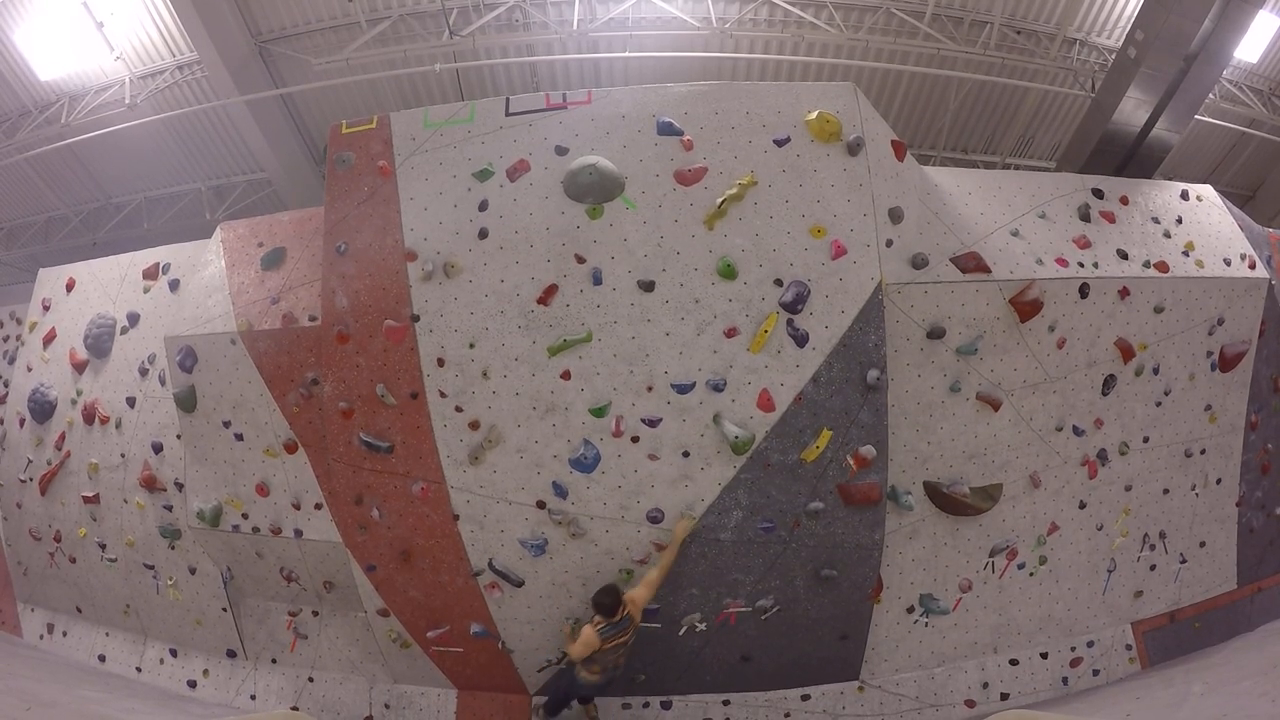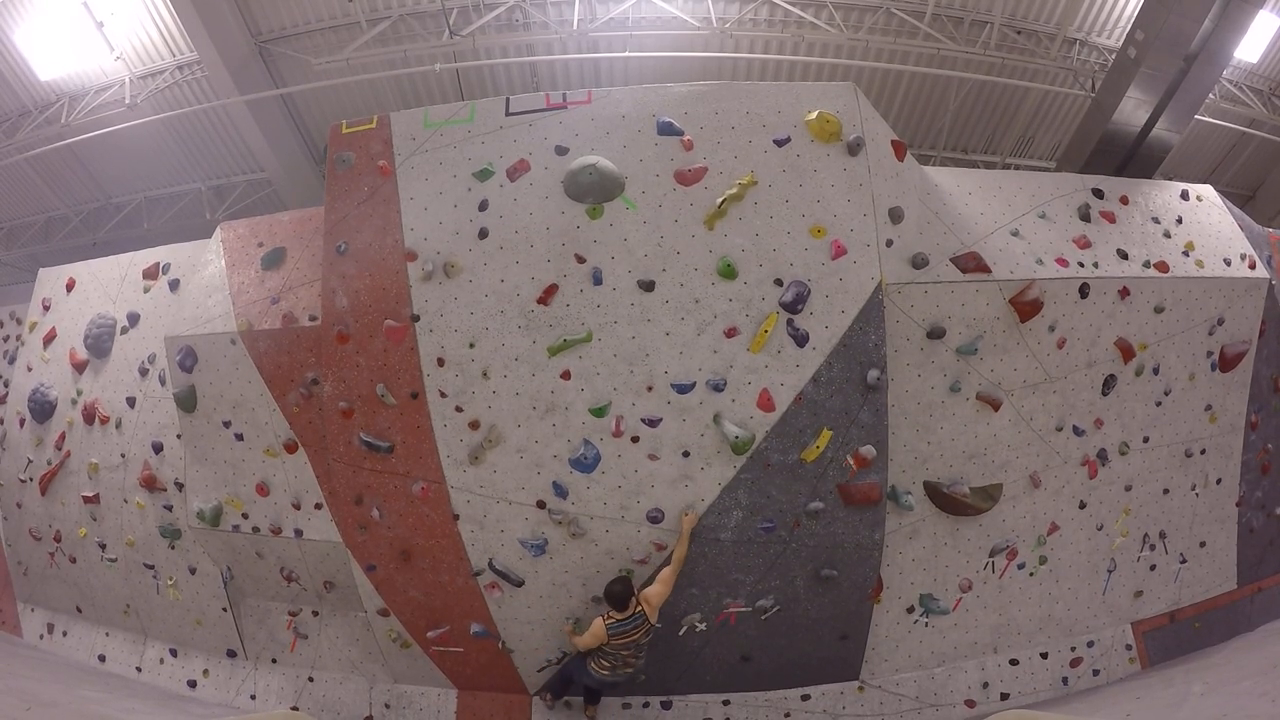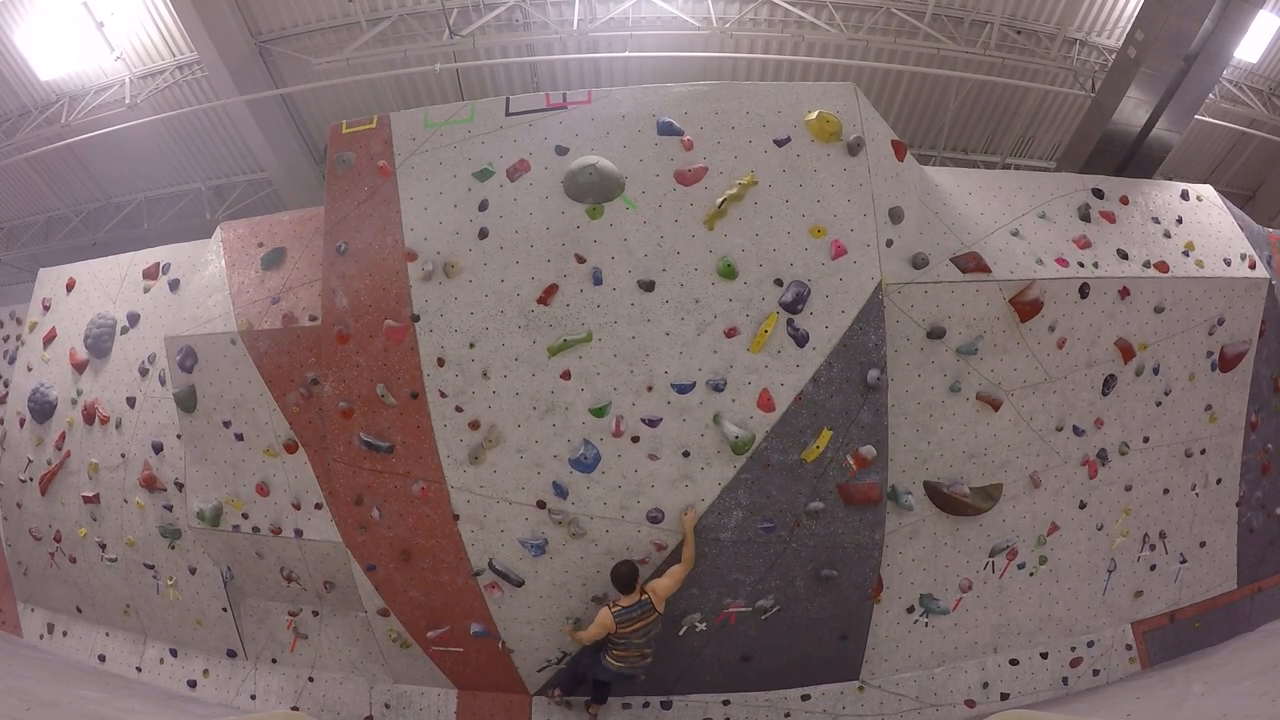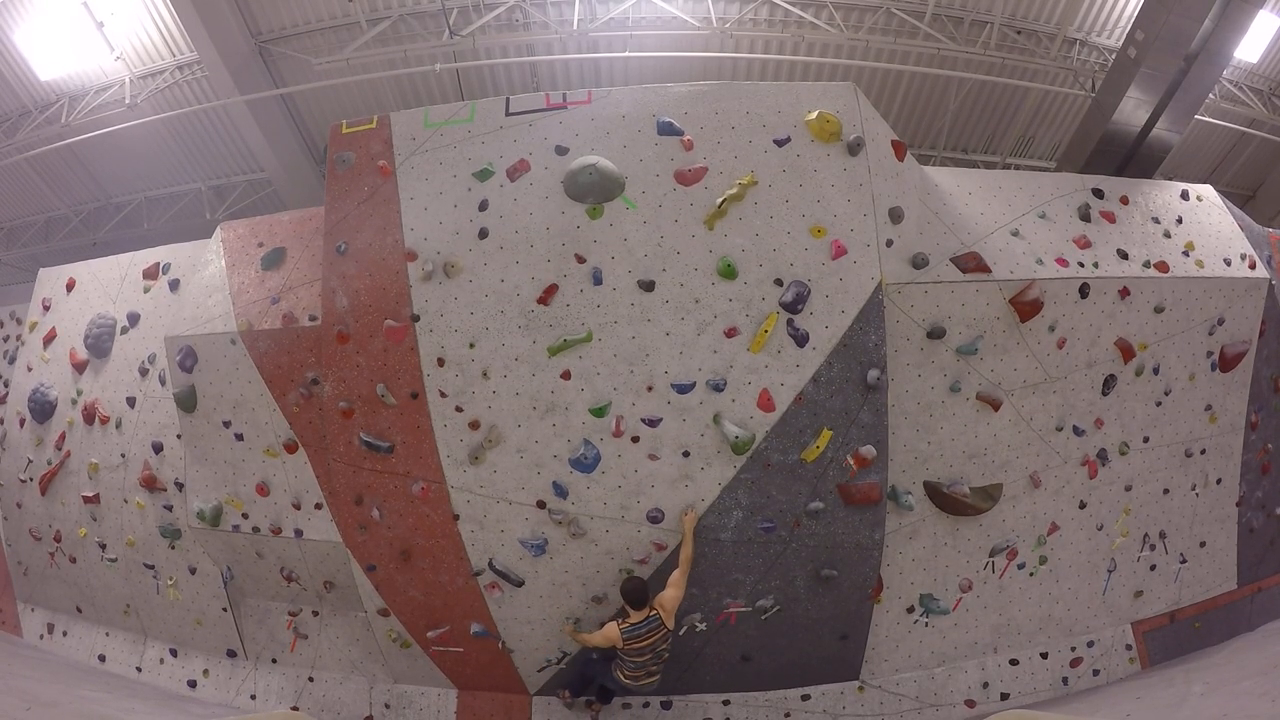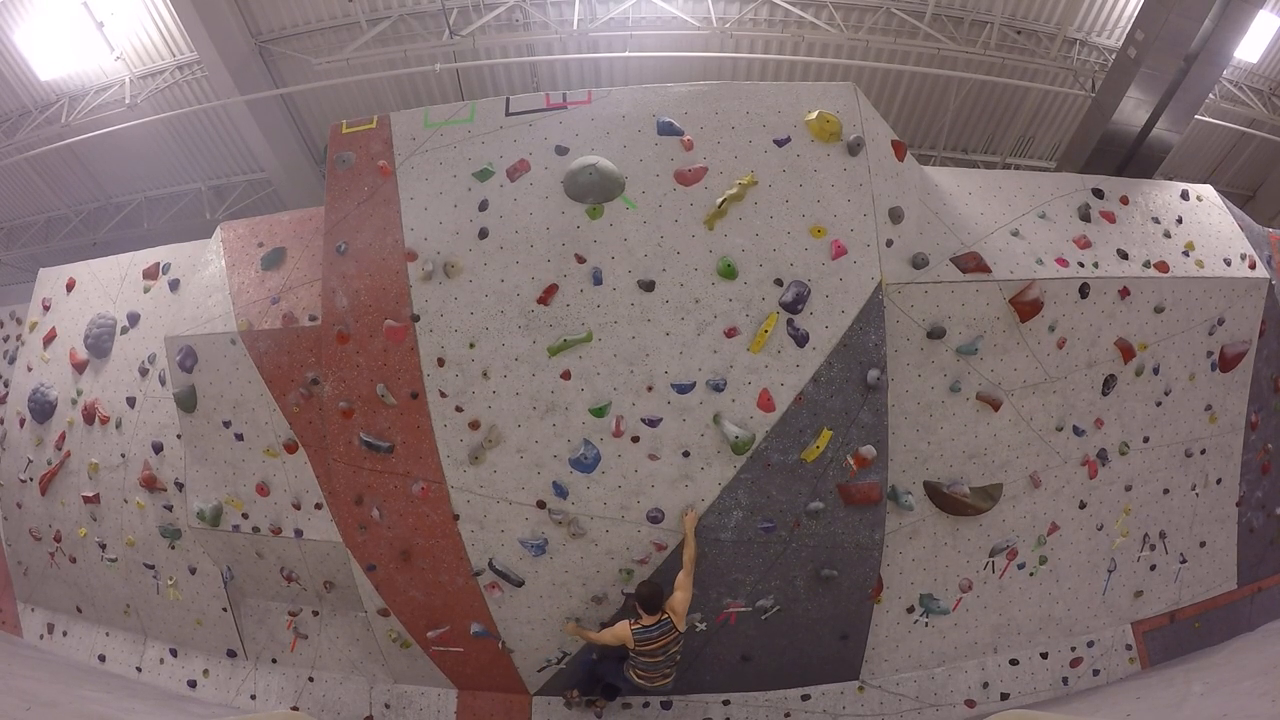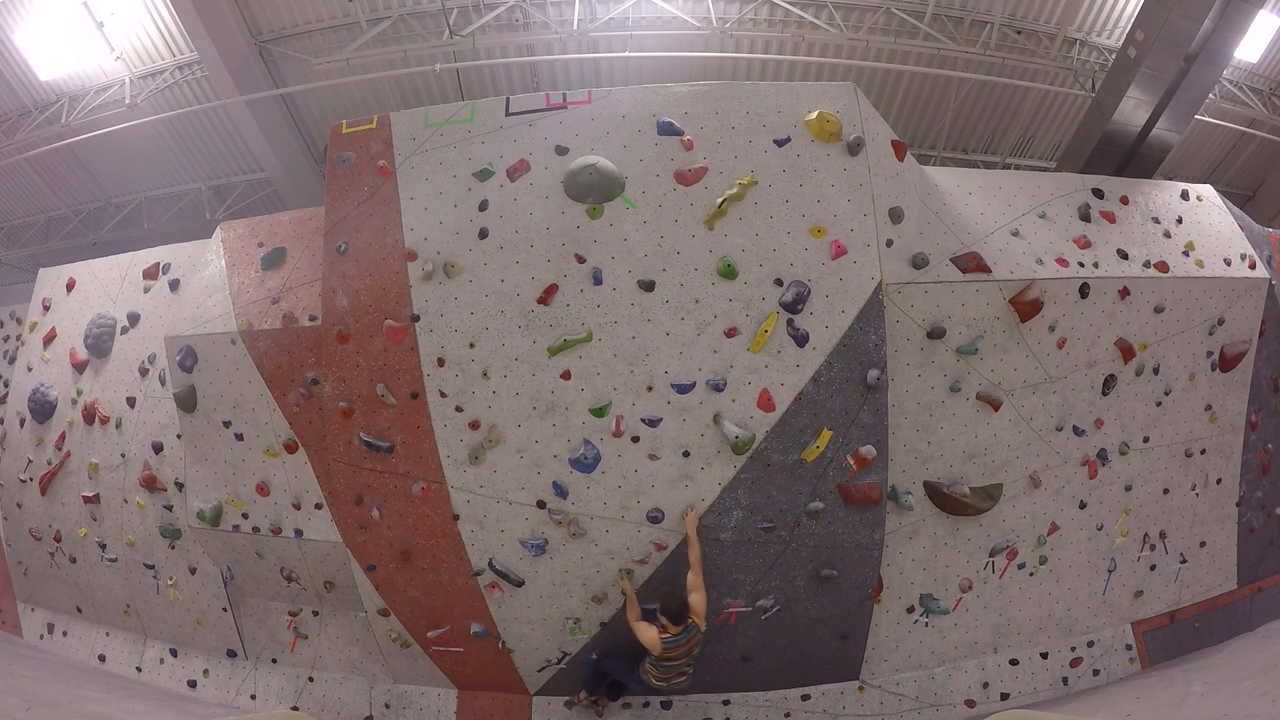
dt=0.3s
person 1, frame 1
left shoulder: (592, 633)
right shoulder: (633, 607)
left elbow: (574, 655)
right elbow: (660, 570)
left wrist: (569, 636)
right wrist: (677, 537)
left hip: (588, 680)
right hip: (612, 673)
left knee: (561, 686)
person 1, frame 2
left shoulder: (602, 626)
right shoulder: (649, 605)
left elbow: (581, 645)
right elbow: (675, 566)
left wrist: (570, 633)
right wrist: (686, 528)
left hip: (601, 675)
right hip: (627, 671)
left knee: (571, 667)
left ankle: (551, 696)
right ankle: (591, 708)
person 1, frame 3
left shoulder: (608, 615)
right shoulder: (655, 594)
left elbow: (586, 639)
right elbow: (686, 564)
left wrist: (571, 632)
right wrist: (688, 527)
left hip: (617, 668)
right hip: (642, 664)
left knee: (581, 662)
left ankle: (560, 693)
right ankle: (595, 706)
person 1, frame 4
left shoulder: (615, 630)
right shoulder: (664, 611)
left elbow: (589, 641)
right elbow: (684, 567)
left wrist: (572, 632)
right wrist: (688, 528)
left hip: (627, 683)
right hip: (652, 681)
left knee: (588, 663)
left ankle: (570, 694)
person 1, frame 5
left shoulder: (628, 630)
right shoulder: (677, 614)
left elbow: (599, 638)
right elbow: (688, 568)
left wrist: (575, 630)
right wrist: (689, 529)
left hip: (639, 682)
right hip: (667, 681)
left knee: (599, 665)
right knee: (618, 658)
left ankle: (578, 694)
right ankle: (602, 701)
person 1, frame 6
left shoulder: (655, 638)
right shoulder: (697, 618)
left elbow: (635, 622)
right elbow: (696, 569)
left wrist: (629, 591)
right wrist: (691, 530)
left hip: (654, 682)
right hip: (682, 679)
left knee: (605, 661)
right knee: (629, 658)
left ankle: (585, 696)
right ankle: (604, 700)
